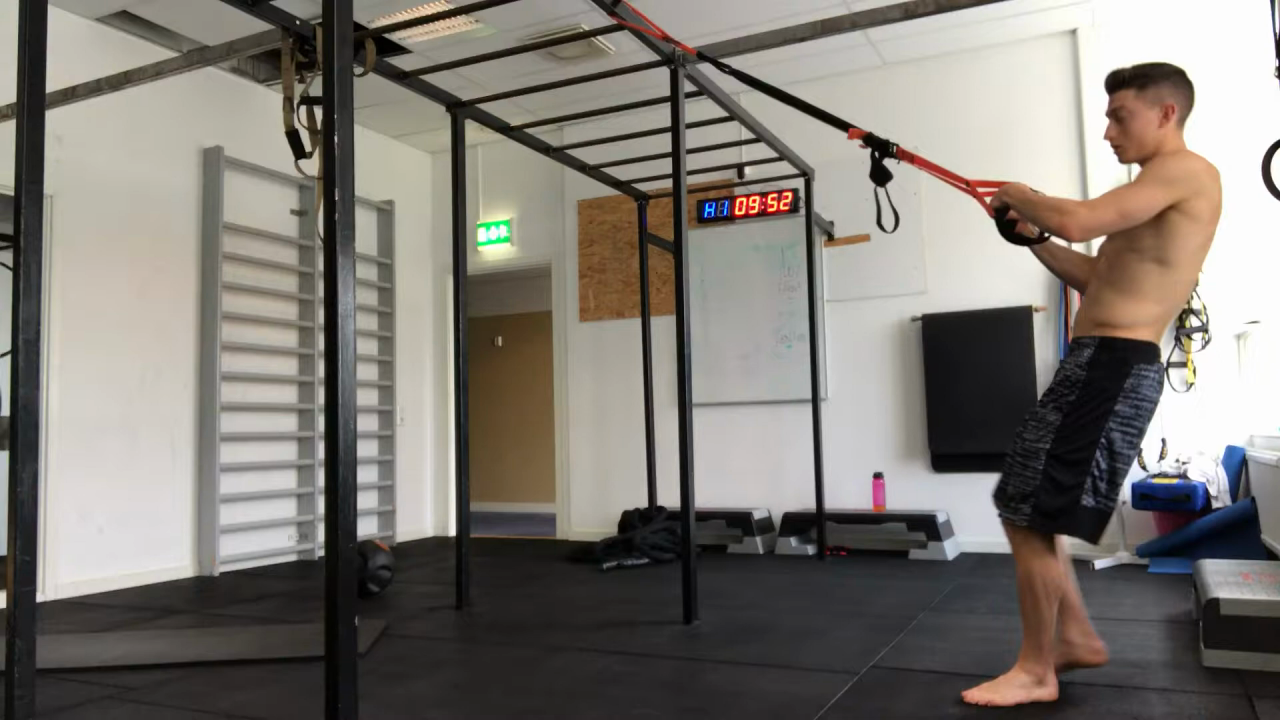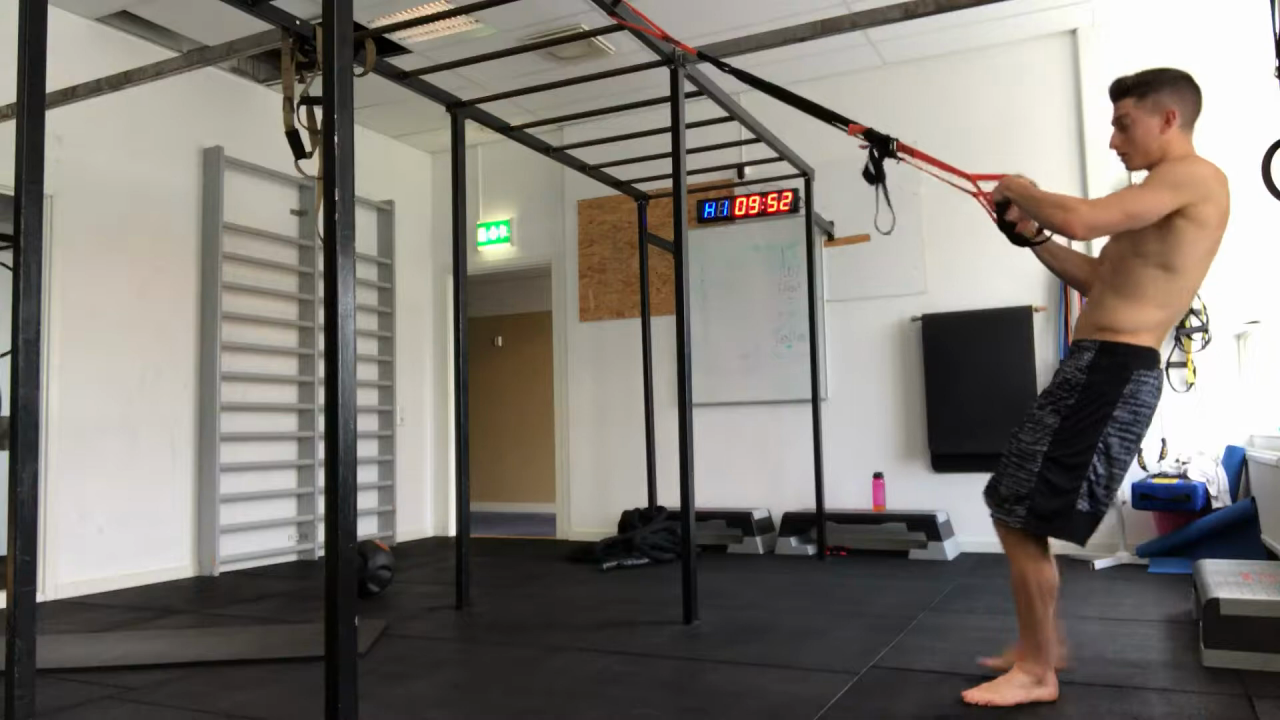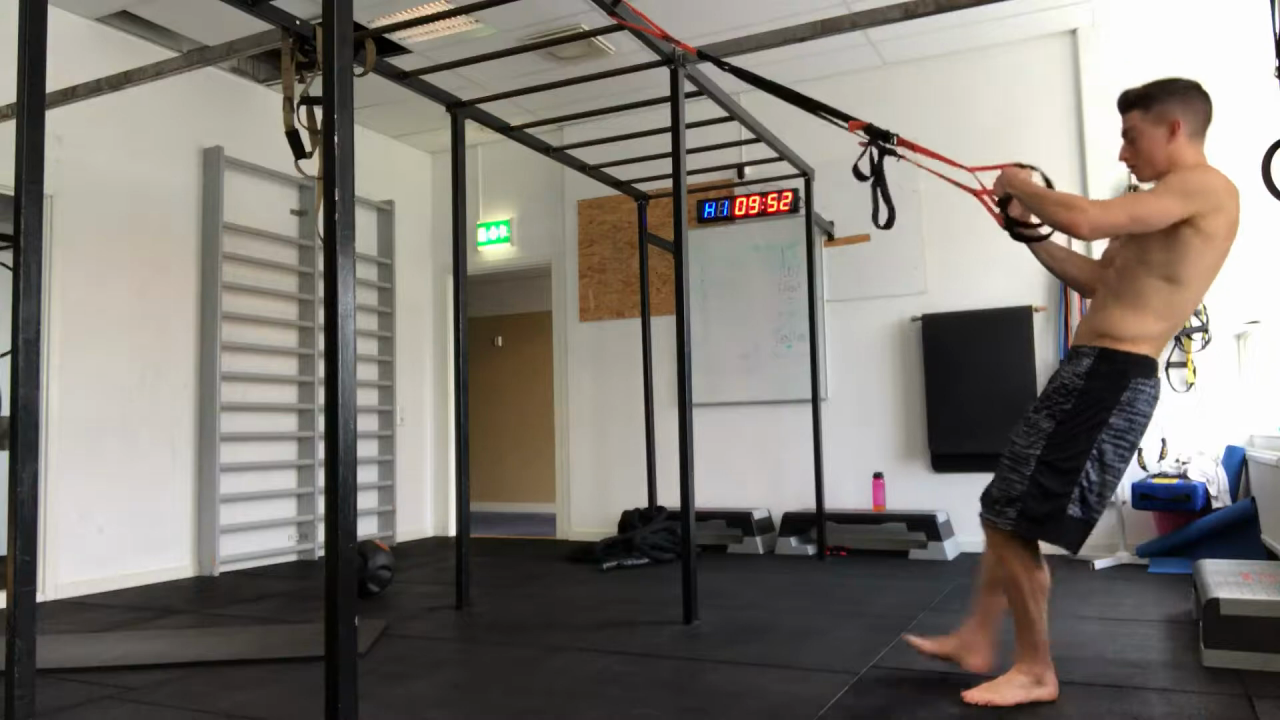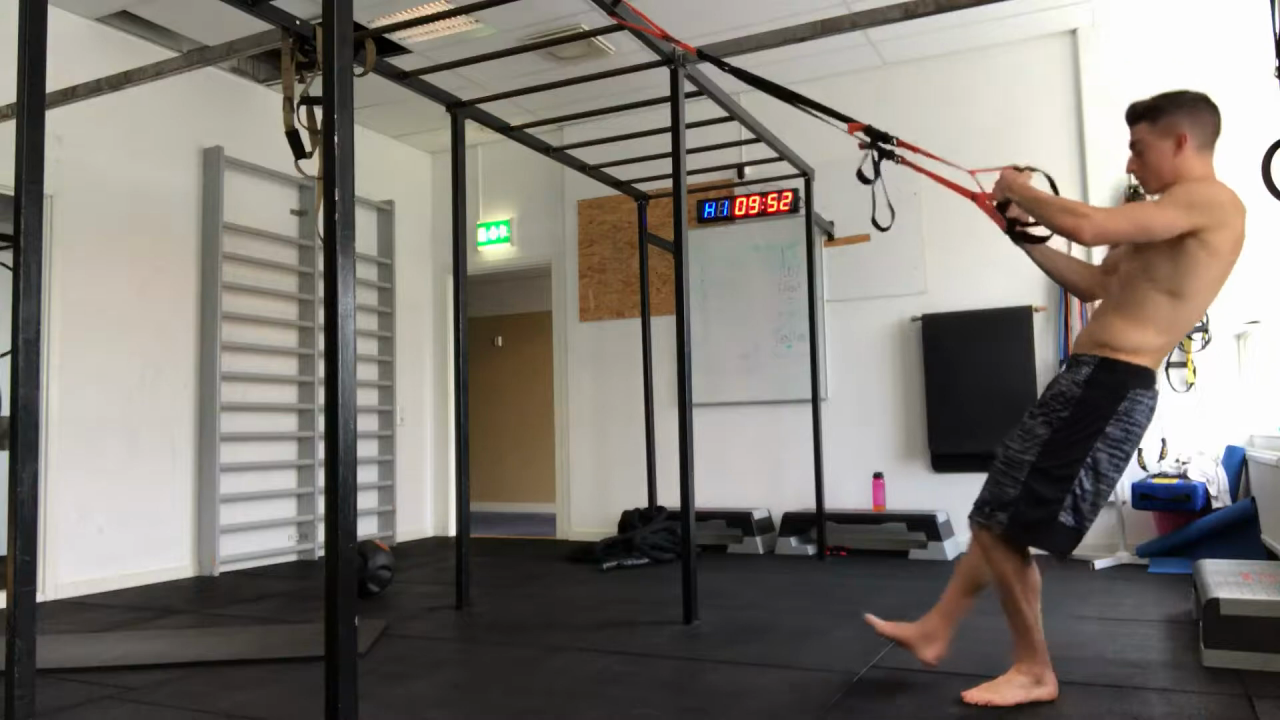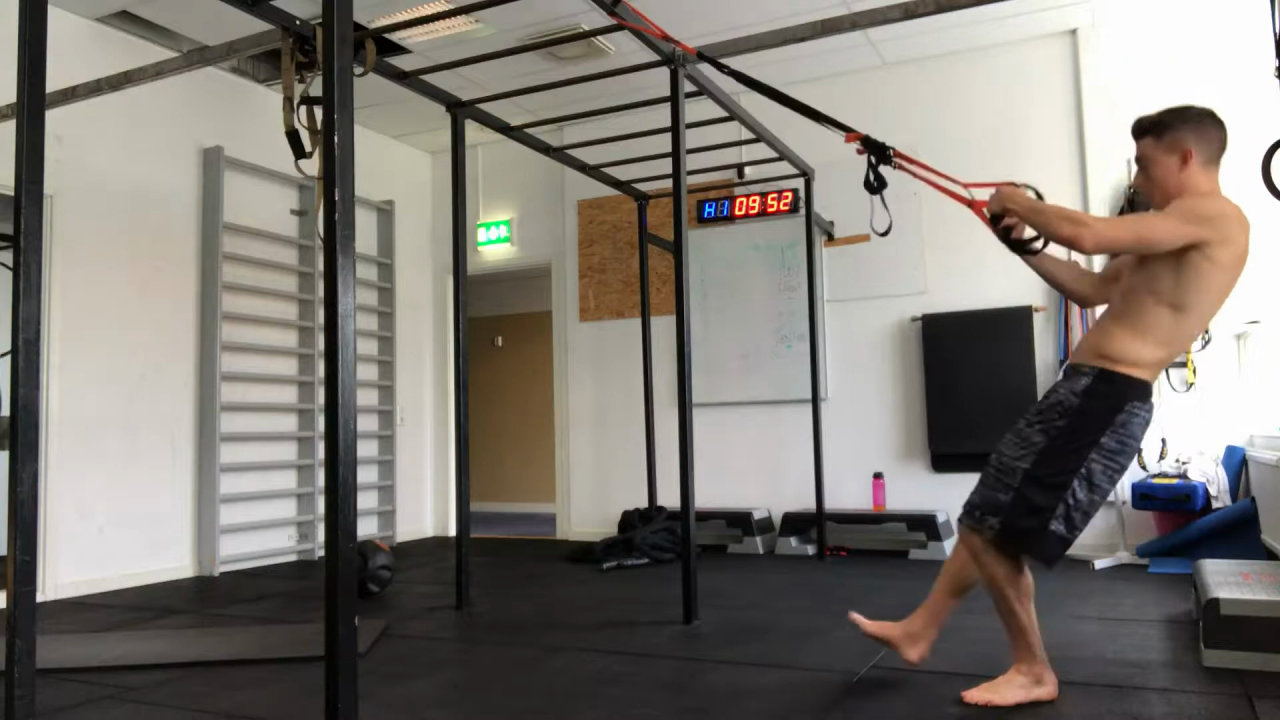
dt=0.1s
person 1, frame 1
left shoulder: (1187, 171)
right shoulder: (1161, 188)
left elbow: (1074, 222)
right elbow: (1095, 276)
left wrist: (1018, 196)
right wrist: (1031, 234)
left hip: (1113, 365)
right hip: (1103, 363)
left knee: (1028, 517)
right knee: (1026, 511)
left ankle: (1035, 671)
right ankle: (1075, 637)
person 1, frame 2
left shoulder: (1195, 177)
right shoulder: (1166, 194)
left elbow: (1078, 220)
right elbow: (1097, 278)
left wrist: (1021, 190)
right wrist: (1032, 233)
left hip: (1112, 370)
right hip: (1101, 367)
left knee: (1022, 518)
right knee: (1015, 507)
left ankle: (1036, 671)
right ankle: (1034, 645)
person 1, frame 3
left shoulder: (1203, 186)
right shoulder: (1171, 208)
left elbow: (1086, 220)
right elbow: (1093, 278)
left wrist: (1022, 187)
right wrist: (1028, 230)
left hip: (1109, 375)
right hip: (1097, 373)
left knee: (1012, 519)
right knee: (1006, 510)
left ankle: (1035, 672)
right ankle: (974, 640)
person 1, frame 4
left shoulder: (1210, 201)
right shoulder: (1175, 217)
left elbow: (1086, 226)
right elbow: (1094, 283)
left wrist: (1021, 192)
right wrist: (1025, 235)
left hip: (1106, 387)
right hip: (1096, 382)
left knee: (1002, 525)
right knee: (995, 516)
left ankle: (1033, 672)
right ankle: (934, 632)
person 1, frame 5
left shoulder: (1215, 215)
right shoulder: (1180, 234)
left elbow: (1088, 235)
right elbow: (1091, 288)
left wrist: (1019, 200)
right wrist: (1024, 243)
left hip: (1102, 398)
right hip: (1091, 393)
left knee: (995, 531)
right knee: (983, 518)
left ankle: (1032, 672)
right ankle: (916, 632)
